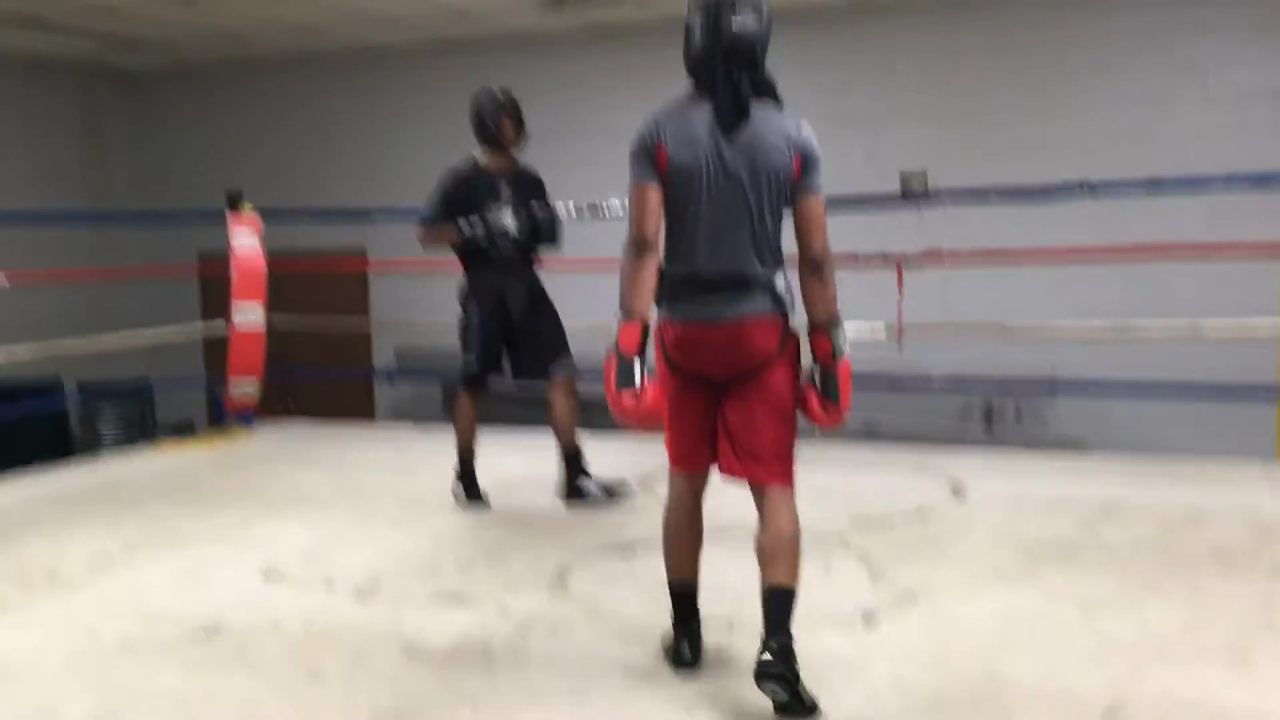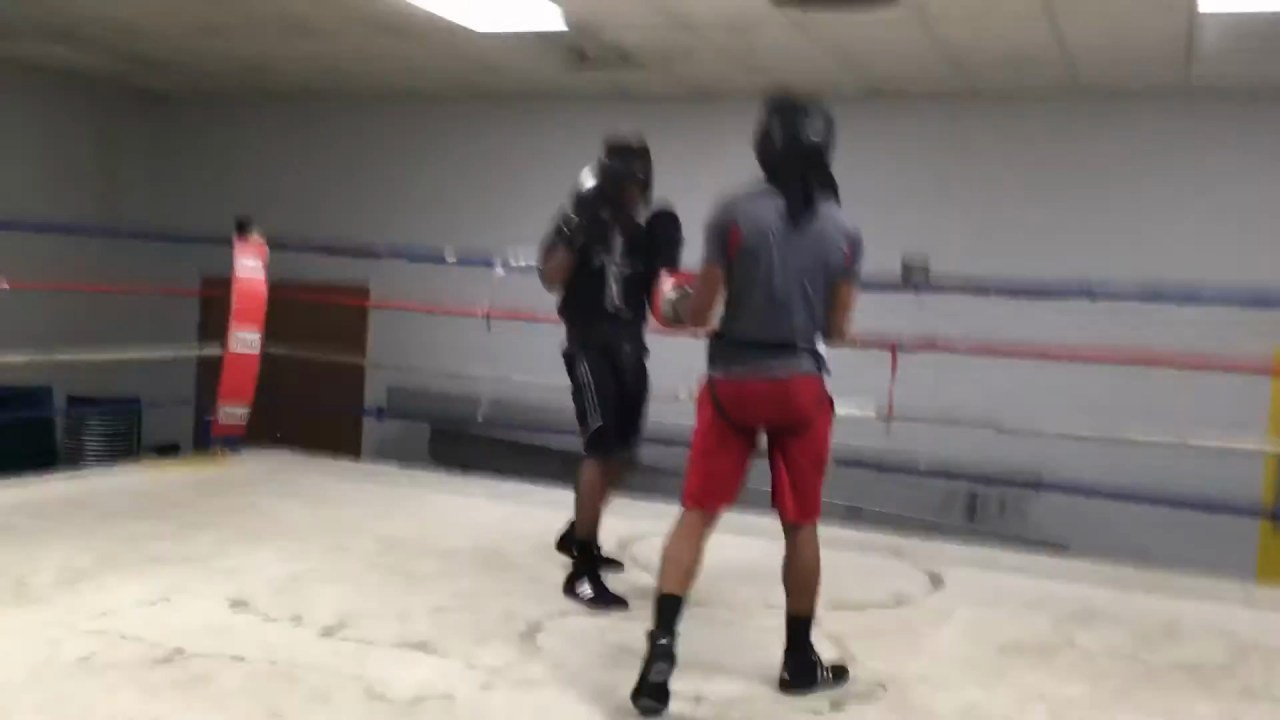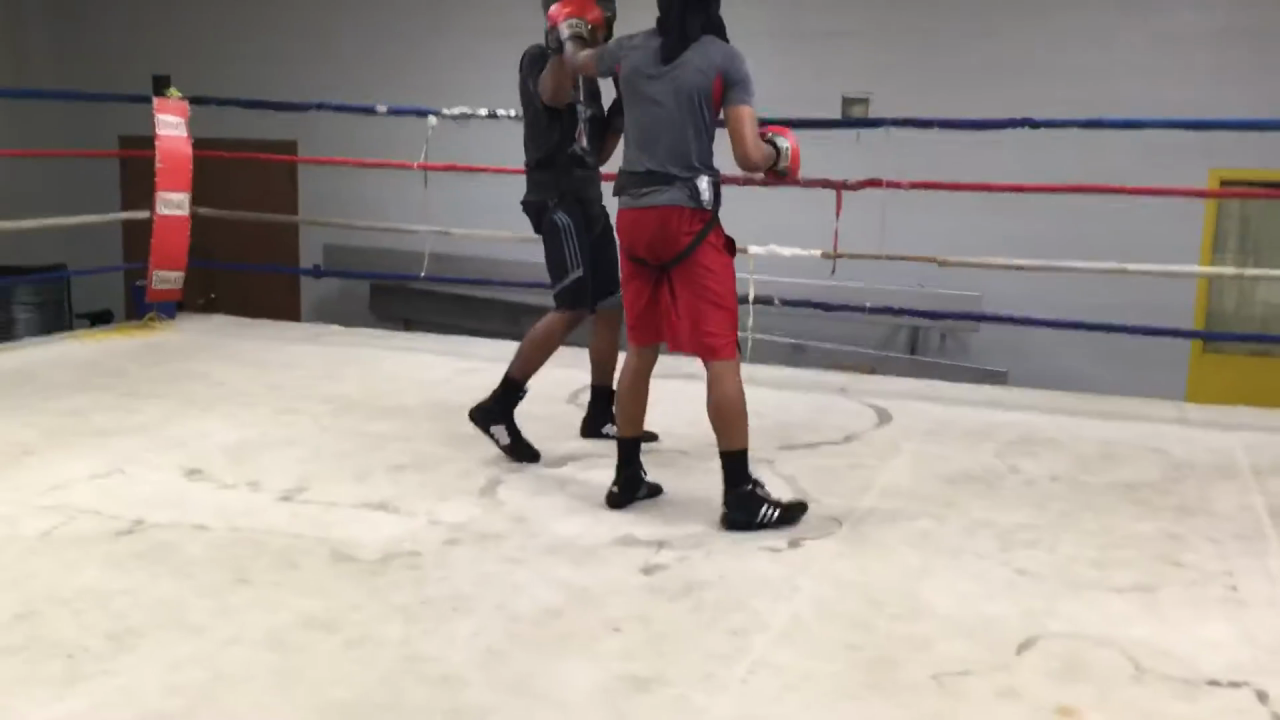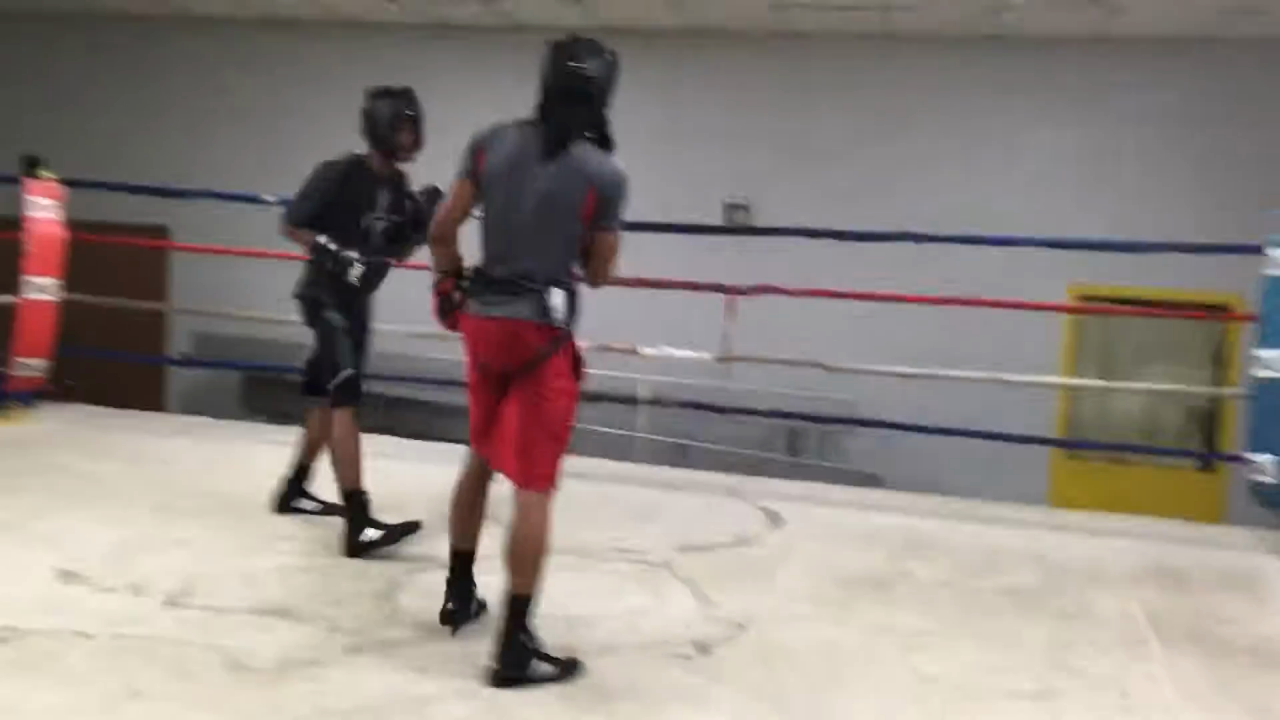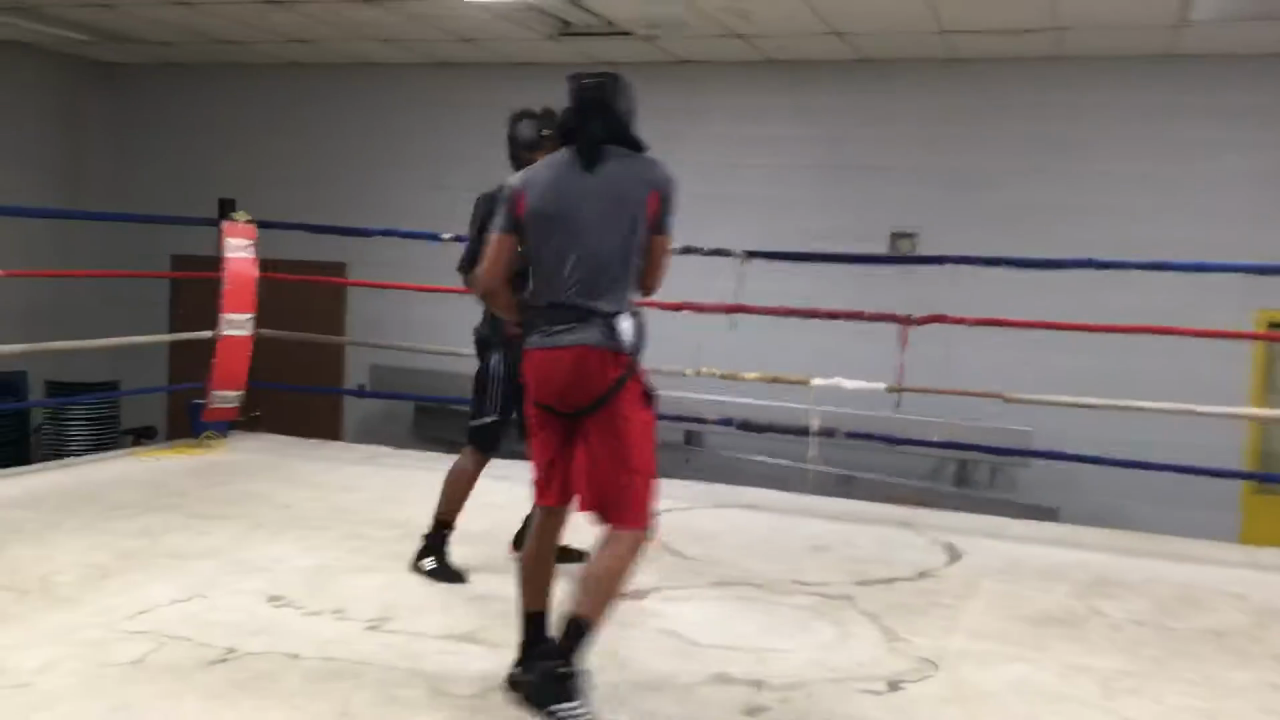
dt=0.7s
person 1, frame 1
left shoulder: (660, 132)
right shoulder: (792, 135)
left elbow: (645, 244)
right elbow: (815, 257)
left wrist: (629, 339)
right wrist: (828, 348)
left hip: (685, 331)
right hip: (759, 331)
left knee: (686, 483)
right knee: (773, 492)
left ankle: (685, 631)
right ankle: (777, 648)
person 1, frame 2
left shoulder: (734, 213)
right shoulder: (844, 231)
left elbow: (695, 312)
right elbow: (836, 328)
left wrist: (670, 301)
left hip: (733, 383)
right hip: (801, 388)
left knee: (696, 515)
right knee: (801, 527)
left ankle: (661, 646)
right ankle: (798, 659)
person 1, frame 3
left shoulder: (628, 51)
right shoulder: (723, 61)
left elbow: (578, 61)
right elbow: (750, 156)
right wrist: (781, 153)
left hip: (634, 215)
right hip: (688, 217)
left knee: (641, 349)
right knee: (721, 357)
left ankle: (626, 475)
right ankle: (740, 494)
person 1, frame 4
left shoulder: (493, 143)
right shoulder: (605, 174)
left elbow: (443, 230)
right elbow: (599, 272)
left wrist: (448, 282)
left hip: (485, 322)
right hip: (542, 333)
left knee: (481, 460)
right knee: (534, 486)
left ankle: (458, 591)
right ankle: (514, 647)
person 1, frame 5
left shoulder: (529, 183)
right shoulder: (652, 178)
left elbow: (489, 284)
right elbow: (649, 281)
left hip: (543, 358)
right hip: (604, 360)
left knee: (550, 508)
right knee: (627, 525)
left ankle: (534, 654)
person 2, frame 1
left shoulder: (530, 181)
right shoulder: (463, 179)
right elbow: (428, 235)
left wrist: (545, 229)
right wrist: (477, 229)
left hip: (525, 285)
right hip: (486, 290)
left knee: (561, 375)
right knee: (474, 384)
left ankle: (575, 477)
right ankle: (465, 473)
person 2, frame 2
left shoulder: (646, 233)
right shoulder: (576, 224)
left elbow: (656, 299)
right elbow: (550, 279)
left wrist: (667, 255)
right wrist: (577, 222)
left hip: (630, 348)
right hip: (589, 346)
left knee: (619, 454)
right knee: (600, 451)
left ankle: (577, 536)
right ankle: (583, 572)
person 2, frame 3
left shoulder: (588, 75)
right shoulder: (540, 57)
right elbow: (552, 97)
left wrist: (624, 107)
right wrist: (561, 39)
left hip: (588, 196)
right hip: (553, 196)
left knee: (609, 308)
right knee: (571, 308)
left ankle: (600, 414)
right ankle: (498, 407)
person 2, frame 4
left shoulder: (398, 186)
right shoulder: (338, 175)
left elbow: (397, 250)
right elbow: (291, 225)
left wrist: (418, 226)
right wrist: (334, 250)
left hip: (357, 299)
right hip: (327, 297)
left knee: (327, 397)
right knee: (344, 402)
left ankle: (293, 489)
right ankle: (358, 523)
person 2, frame 5
right shoulder: (498, 204)
right elbow: (473, 279)
right wrist: (510, 267)
right hip: (506, 338)
right knee: (481, 447)
left ankle: (535, 532)
right ankle: (433, 546)
